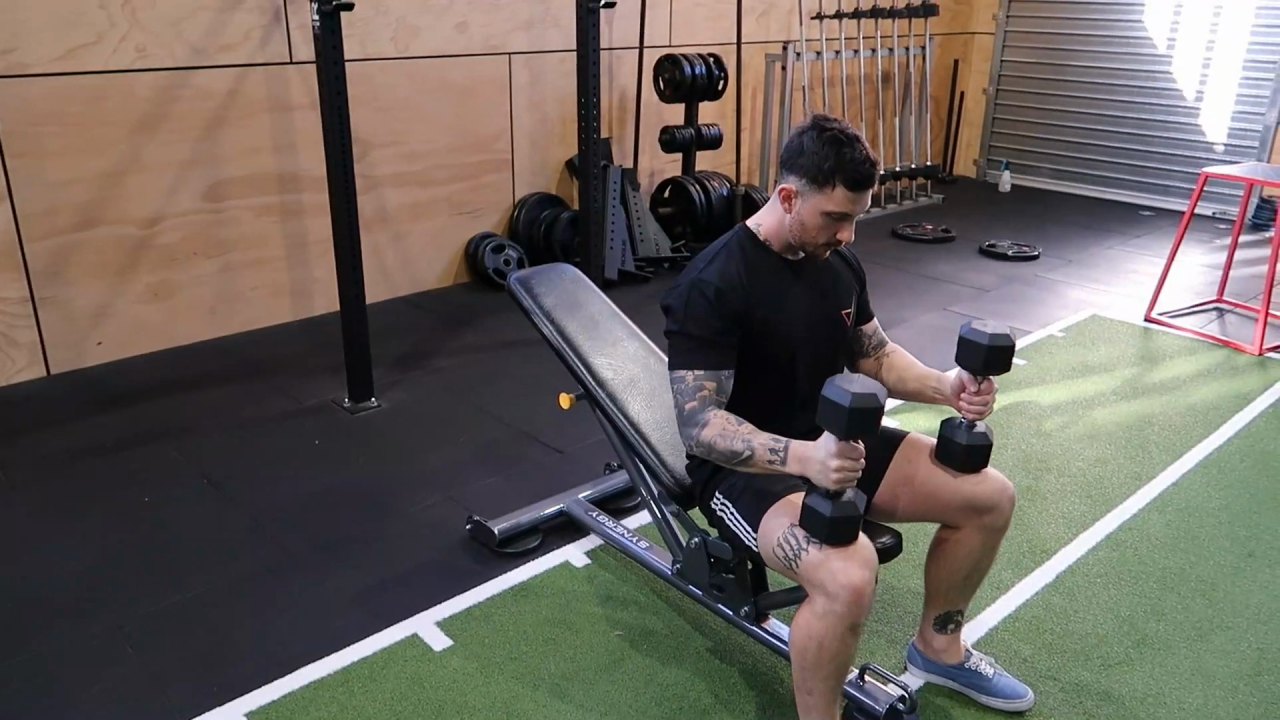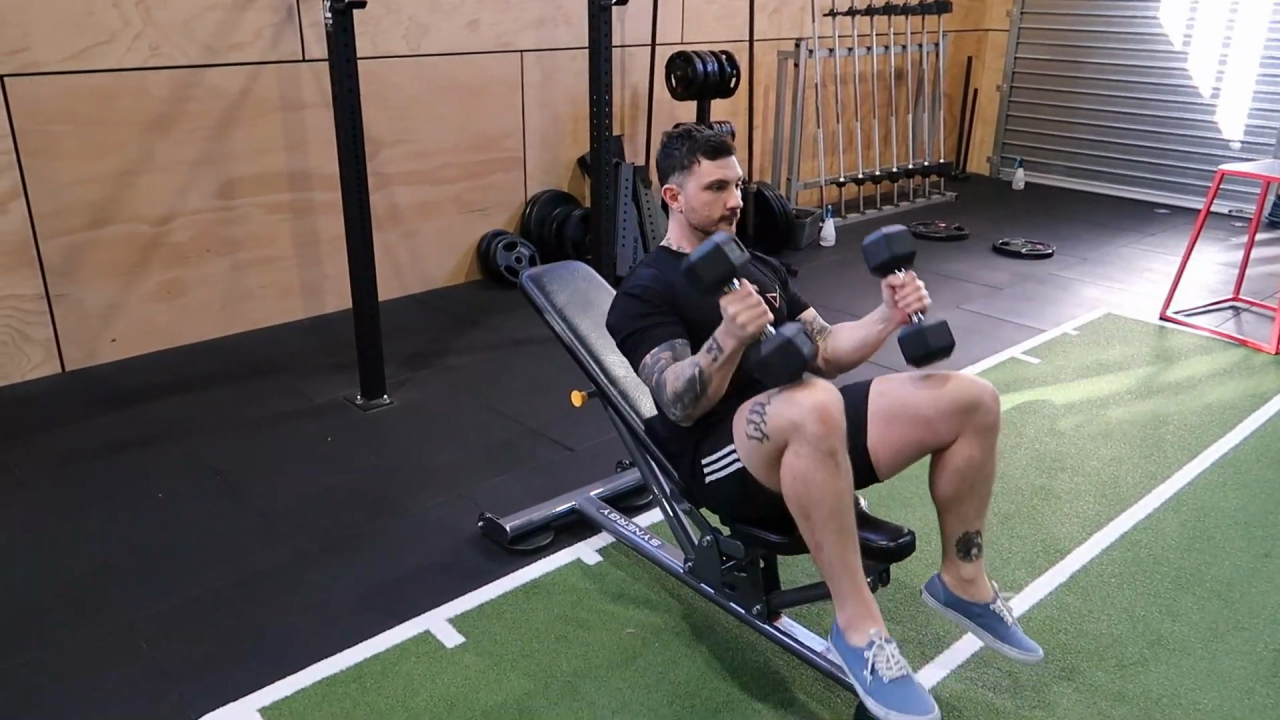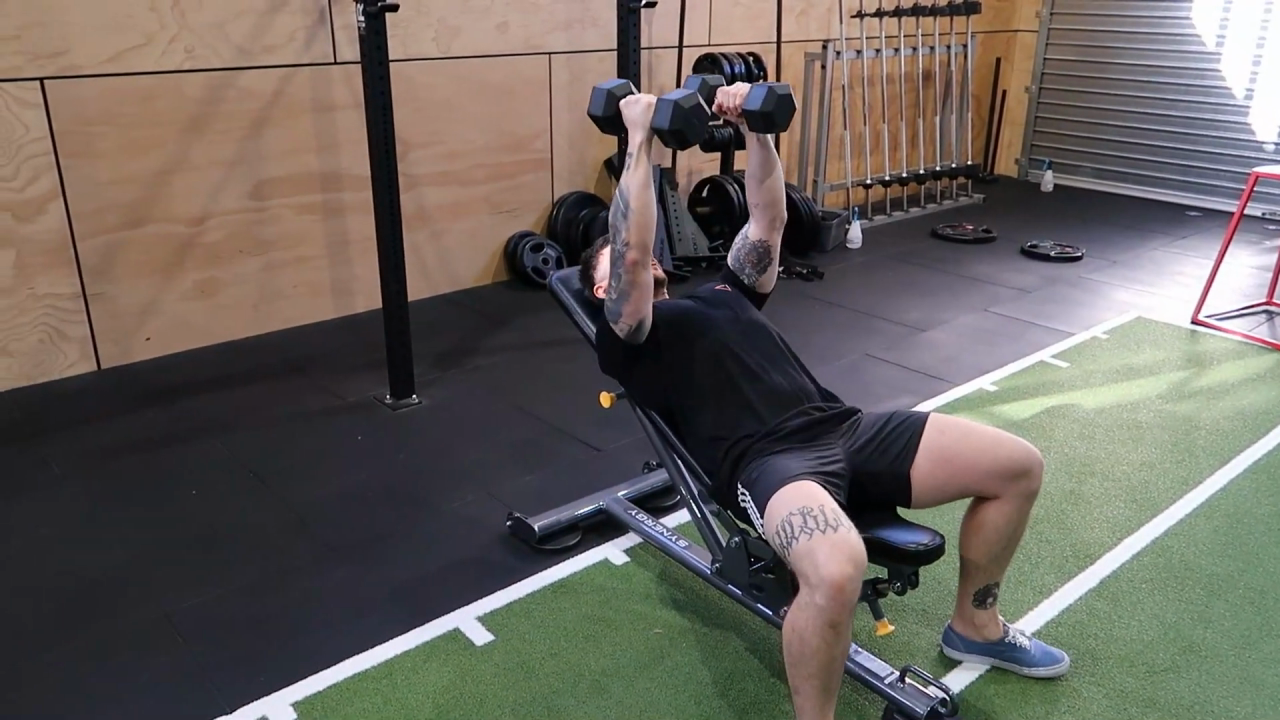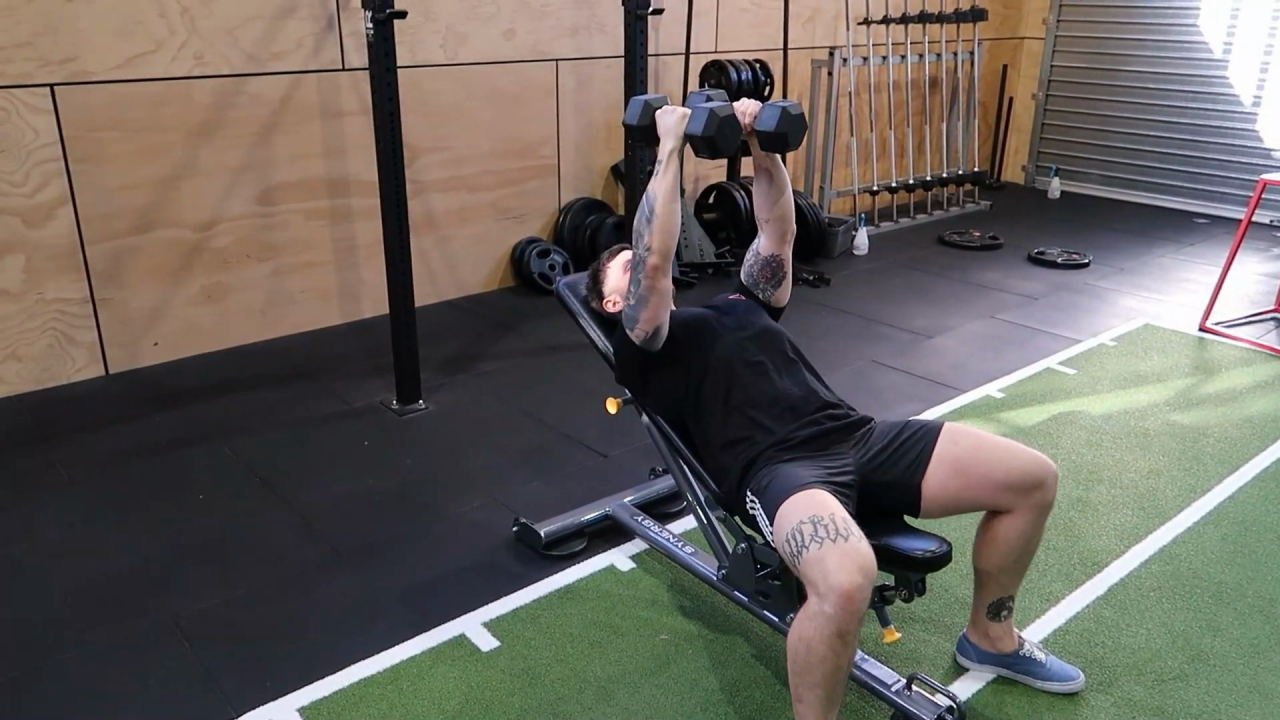
dt=1s
person 1, frame 1
left shoulder: (837, 264)
right shoulder: (713, 285)
left elbow: (876, 357)
right elbow: (698, 426)
left wrist: (945, 386)
right wrist: (802, 458)
left hip: (829, 446)
right hip: (745, 469)
left knee: (989, 496)
right knee: (847, 578)
left ankle: (938, 646)
person 1, frame 2
left shoulder: (759, 268)
right shoulder: (645, 291)
left elbow: (831, 355)
right elbow: (683, 406)
left wrist: (889, 316)
right wrist: (728, 342)
left hip: (813, 428)
right hip: (728, 460)
left knee: (972, 401)
right knee: (814, 407)
left ankle: (963, 581)
right ankle: (859, 626)
person 1, frame 3
left shoulder: (725, 291)
right shoulder: (627, 337)
left elbow: (769, 217)
right elbow: (633, 252)
left wrist: (752, 127)
right wrist: (640, 139)
left hip: (841, 430)
right hip: (764, 461)
left knee: (1018, 466)
right knee: (835, 571)
left ankle: (975, 626)
person 1, frame 4
left shoulder: (740, 302)
right shoulder: (643, 344)
left elbow: (779, 231)
right elbow: (656, 257)
left wrist: (760, 143)
right wrist: (670, 147)
left hip: (855, 437)
right hip: (777, 468)
left knee: (1033, 479)
right knee: (845, 581)
left ankle: (990, 637)
